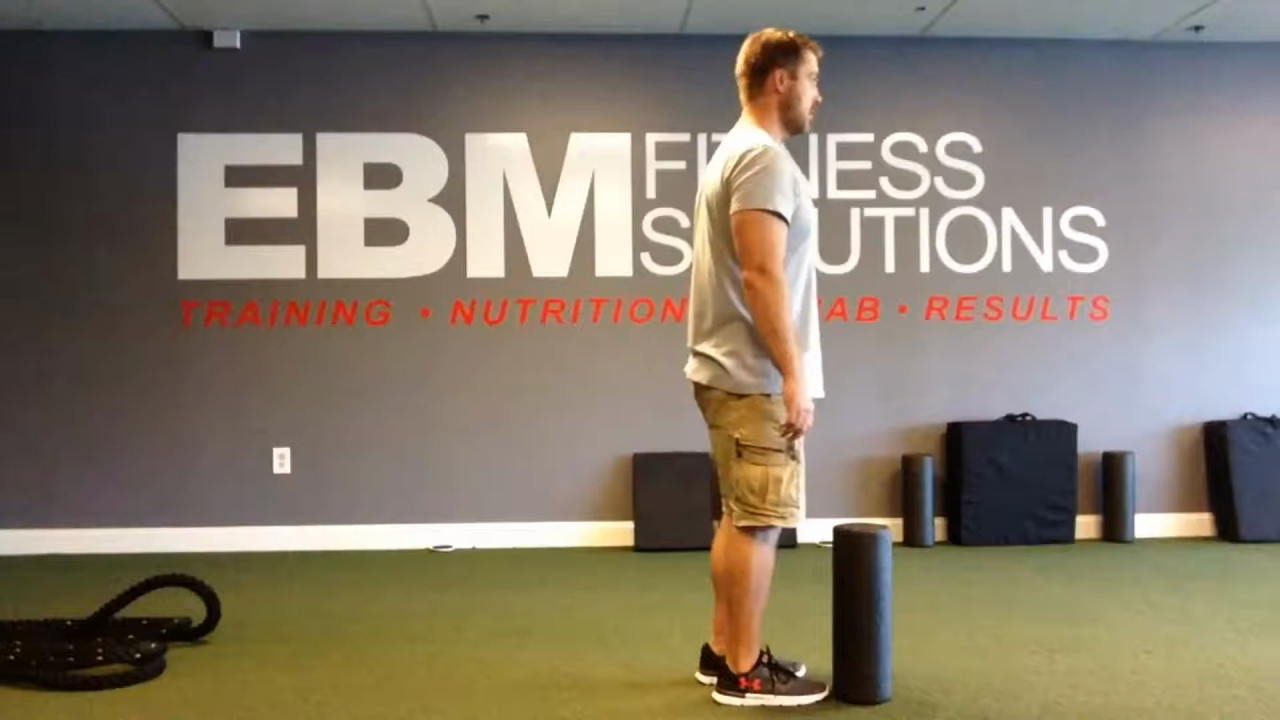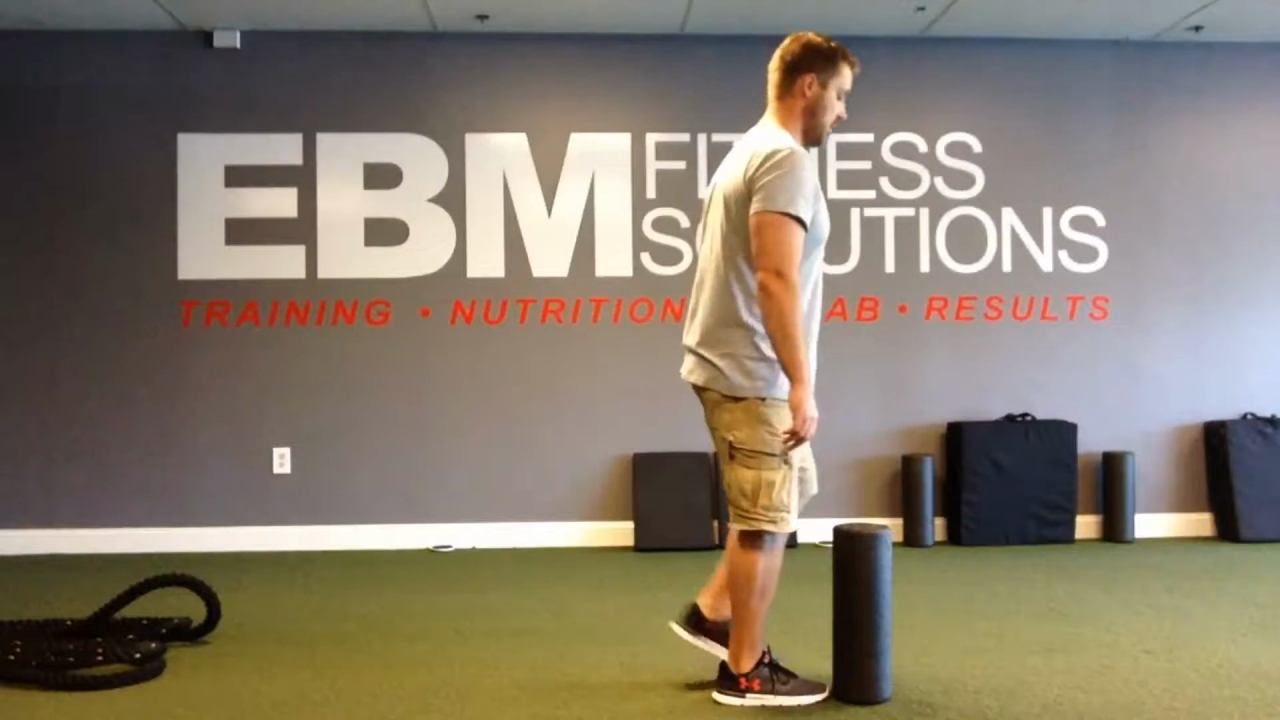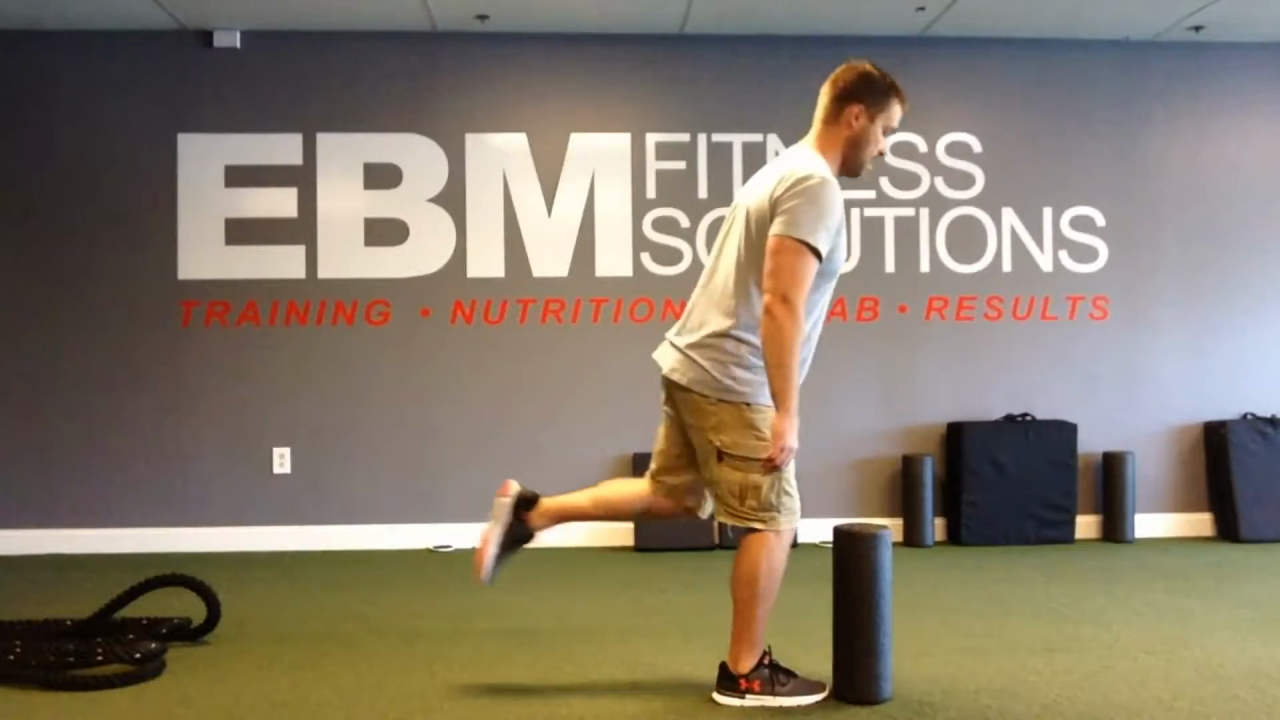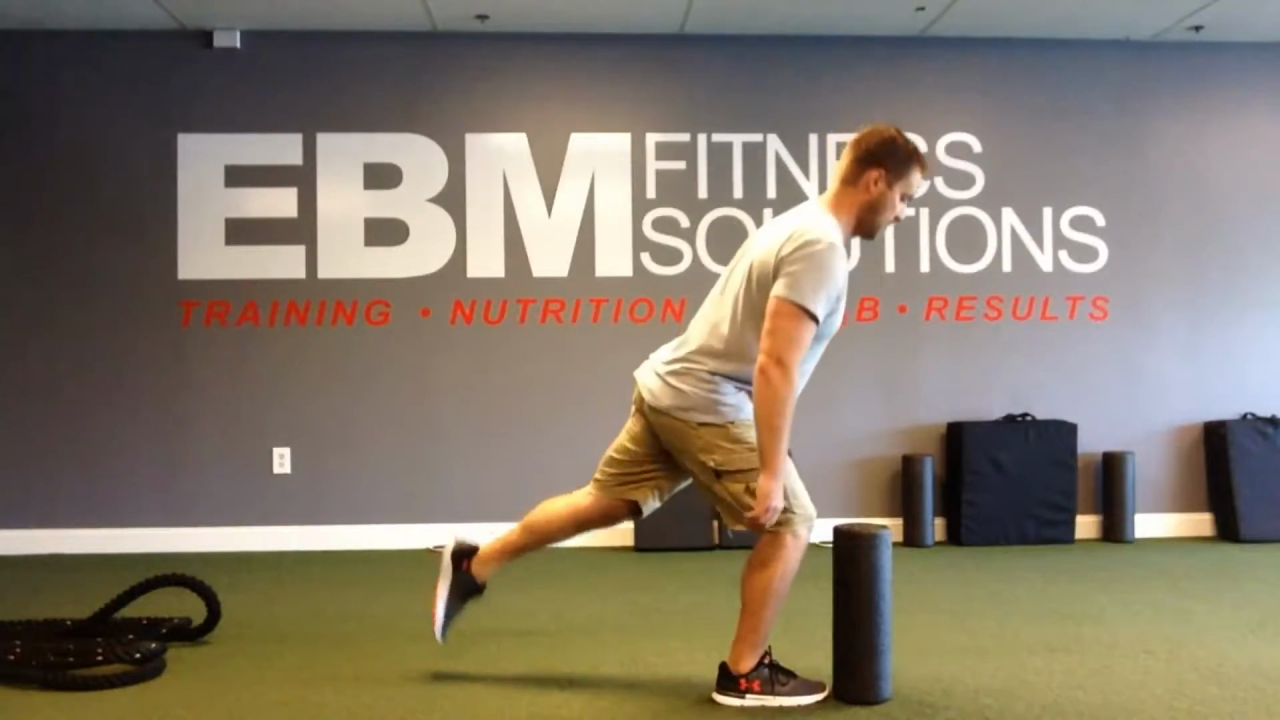
dt=0.5s
person 1, frame 1
left shoulder: (737, 154)
right shoulder: (763, 157)
right elbow: (760, 276)
right wrist: (792, 376)
left hip: (729, 370)
right hip: (754, 377)
left knee: (740, 516)
right knee: (759, 520)
left ankle: (725, 650)
right ankle: (745, 672)
person 1, frame 2
left shoulder: (749, 152)
right shoulder: (784, 158)
right elbow: (776, 280)
right wrist: (801, 384)
left hip: (737, 367)
right hip: (750, 374)
left knee: (784, 497)
right knee: (766, 519)
left ankle: (713, 612)
right ankle: (744, 671)
person 1, frame 3
left shoulder: (787, 169)
right shoulder: (814, 186)
right elbow: (779, 305)
left wrist: (775, 405)
right wrist: (785, 415)
left hip: (695, 362)
right hip: (727, 377)
left knee: (671, 495)
right knee: (772, 518)
left ankle: (527, 513)
right ankle: (745, 674)
person 1, frame 4
left shoulder: (801, 223)
right shoulder: (821, 247)
right elbow: (776, 366)
right wrist: (772, 472)
left hip: (667, 389)
right hip: (703, 402)
left knee: (603, 503)
right knee: (790, 523)
left ankle: (472, 567)
right ankle: (746, 674)
